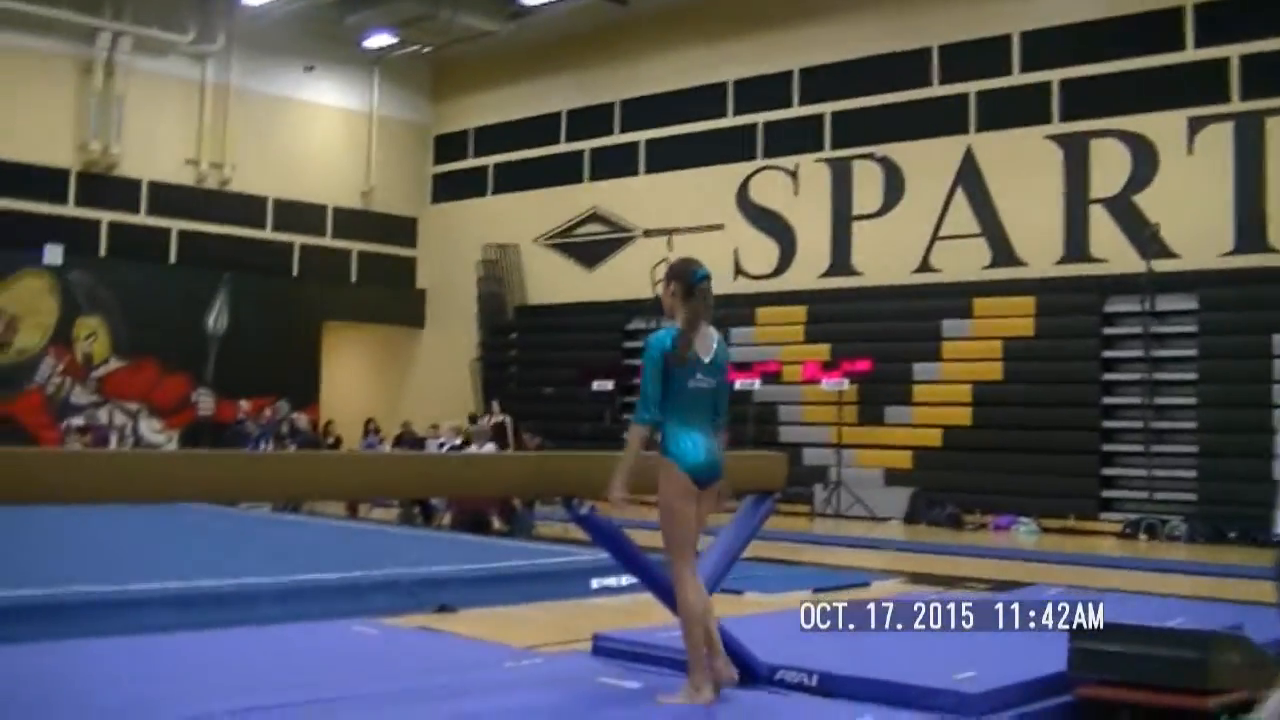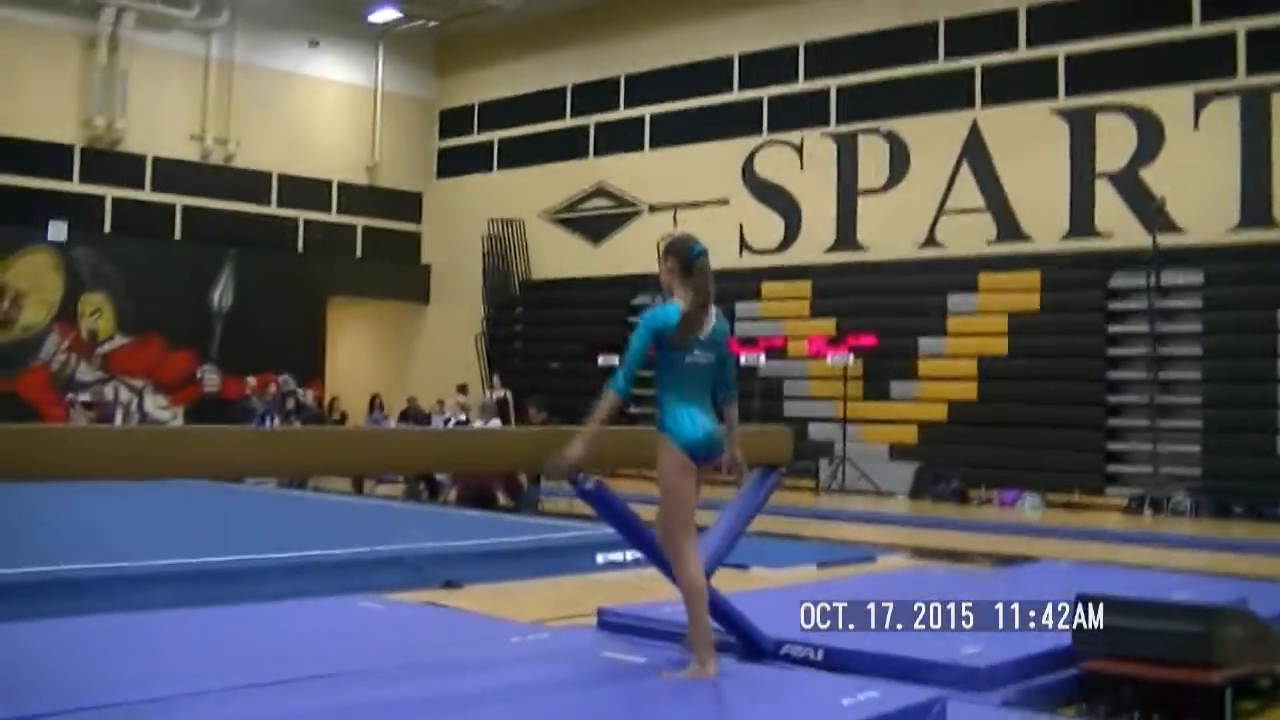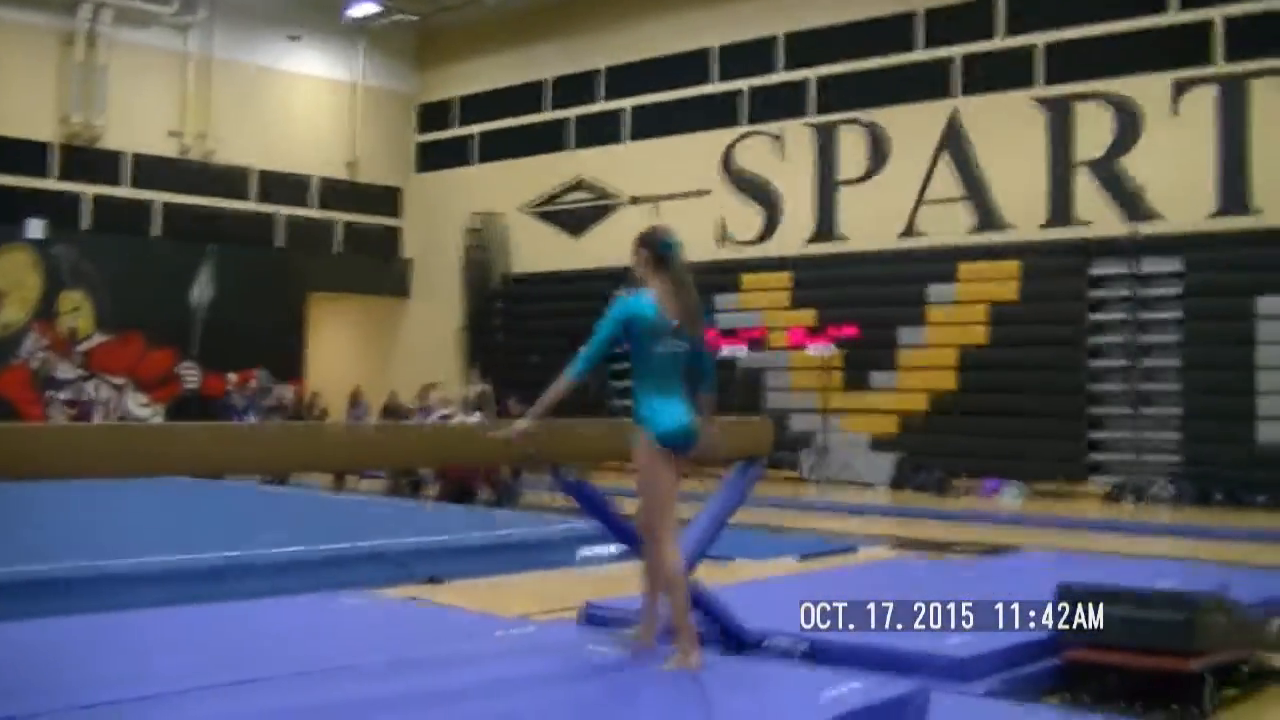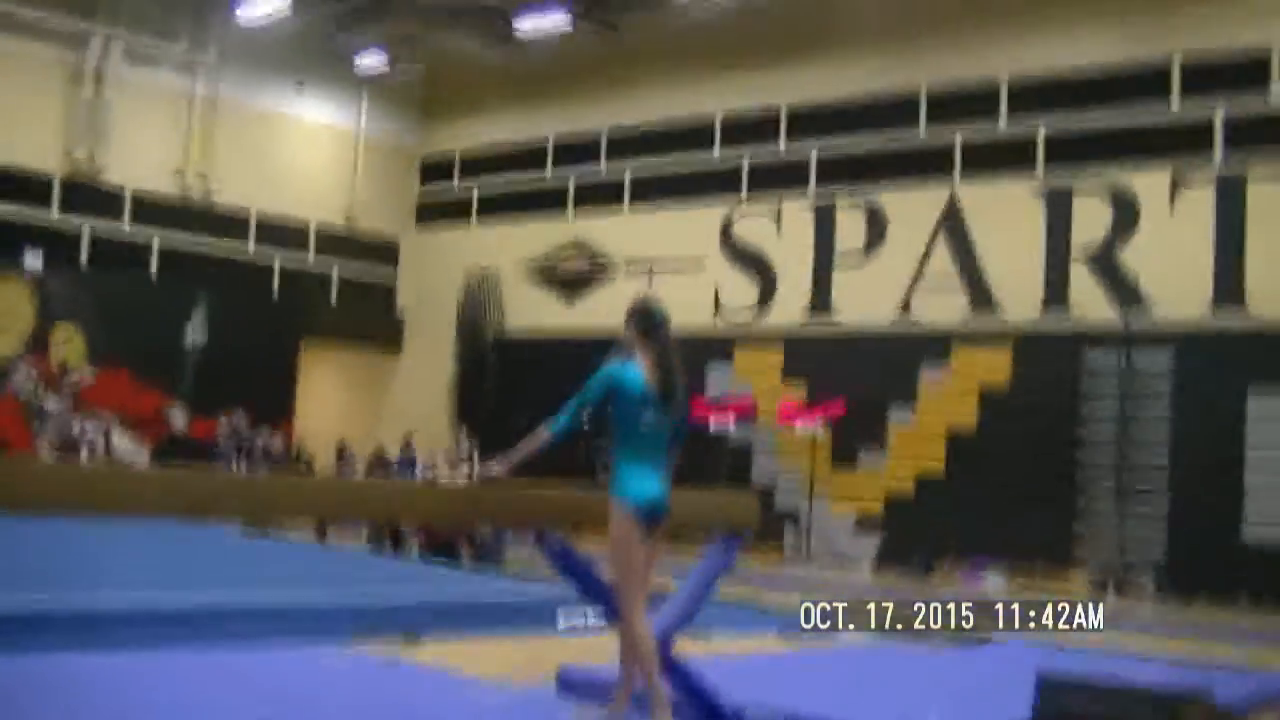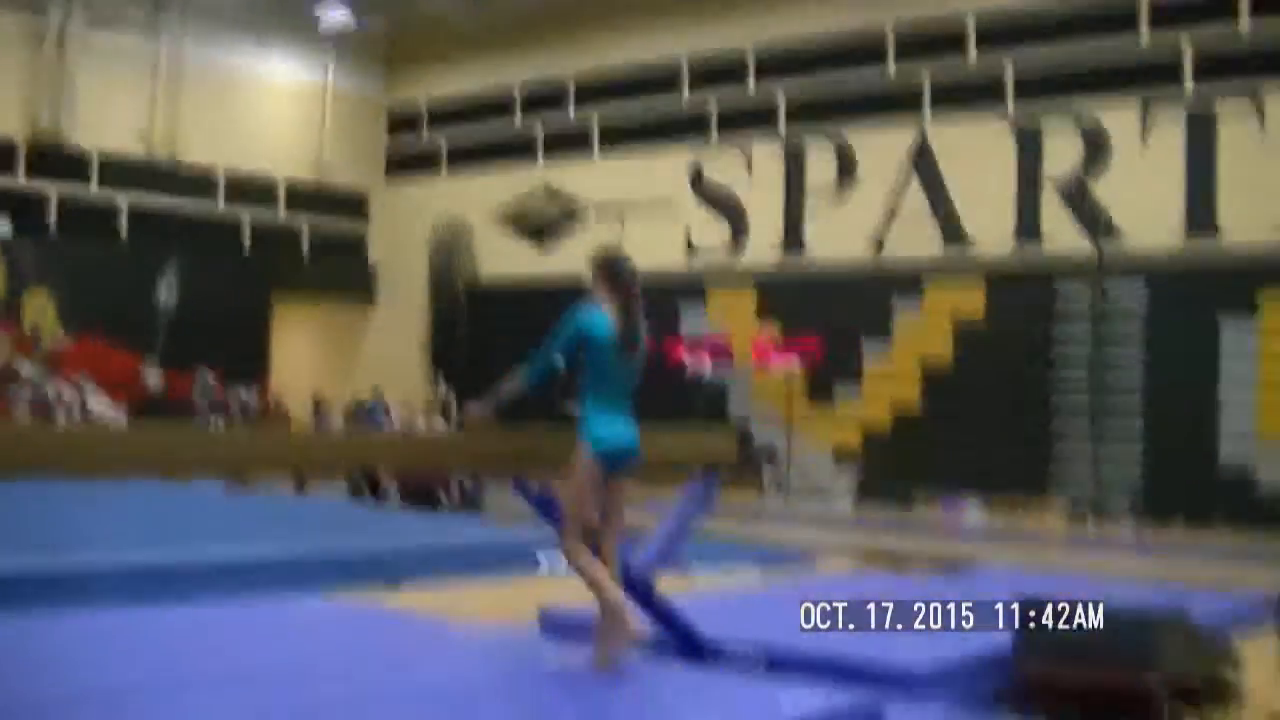
dt=0.2s
person 1, frame 1
left shoulder: (661, 342)
right shoulder: (719, 343)
left elbow: (646, 414)
left wrist: (621, 478)
left hip: (679, 459)
right hip: (709, 458)
left knee: (681, 570)
right knee: (686, 566)
left ankle: (699, 683)
right ankle: (719, 662)
person 1, frame 2
left shoulder: (657, 318)
right shoulder: (718, 321)
left elbow: (622, 381)
right elbow: (727, 389)
left wrist: (583, 439)
right wrist: (733, 444)
left hip: (677, 435)
right hip: (709, 433)
left knee: (682, 545)
right knee: (675, 536)
left ankle: (704, 658)
right ankle: (700, 625)
person 1, frame 3
left shoulder: (629, 306)
right shoulder: (689, 310)
left elbow: (583, 364)
right elbow: (704, 374)
left wrist: (531, 415)
right wrist: (704, 425)
left hip: (654, 425)
right hip: (683, 423)
left knee: (662, 535)
right knee: (652, 527)
left ankle: (688, 647)
right ankle: (648, 625)
person 1, frame 4
left shoulder: (617, 374)
right shoulder: (671, 381)
left elbow: (564, 421)
left wrist: (508, 461)
left hip: (629, 496)
right hip: (656, 495)
left knee: (633, 606)
right knee: (630, 600)
person 1, frame 5
left shoulder: (585, 320)
right shoulder: (635, 329)
left elbow: (540, 367)
left wrist: (489, 403)
left hip: (598, 440)
right hip: (627, 439)
left knee: (573, 540)
right knee: (607, 544)
left ankle: (620, 612)
right ankle: (607, 642)
